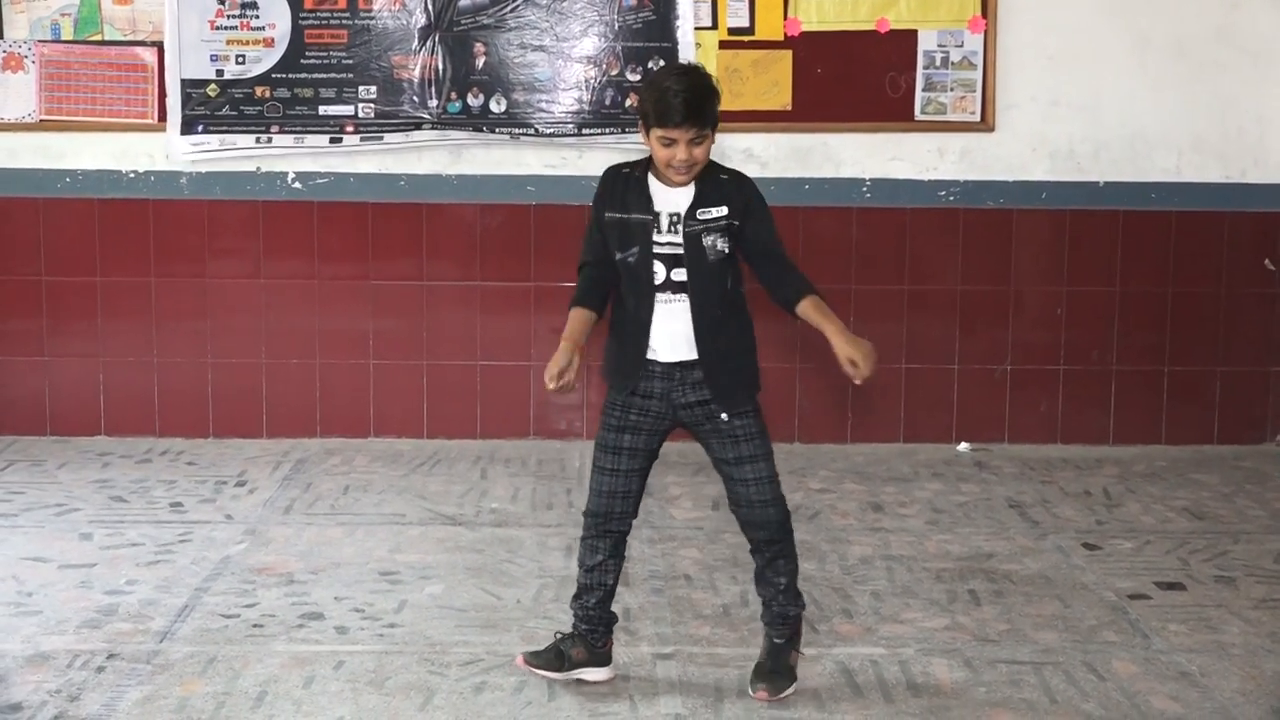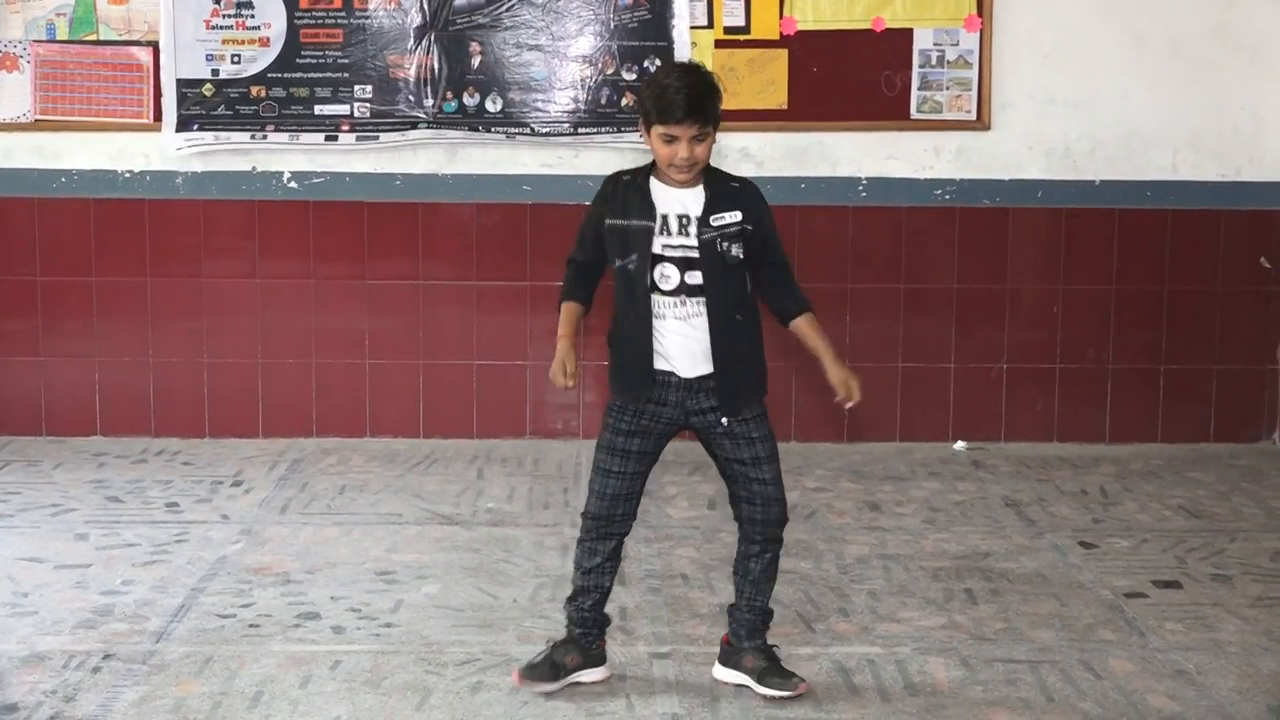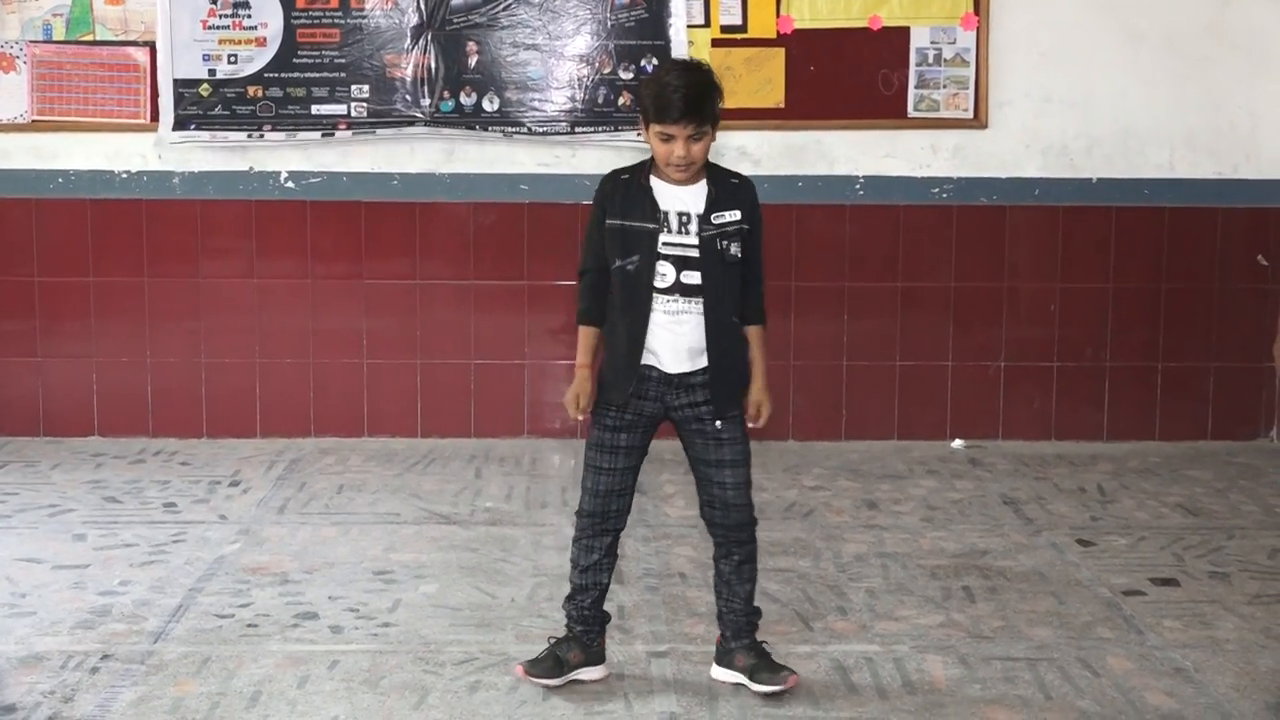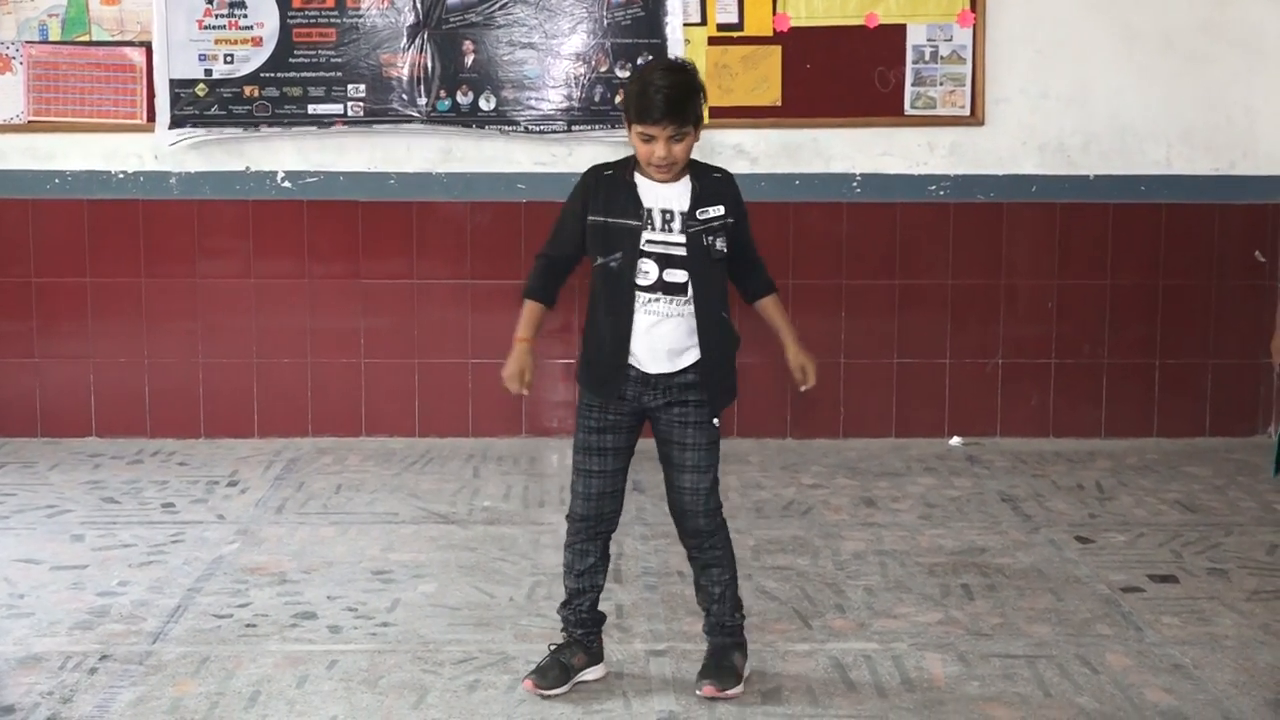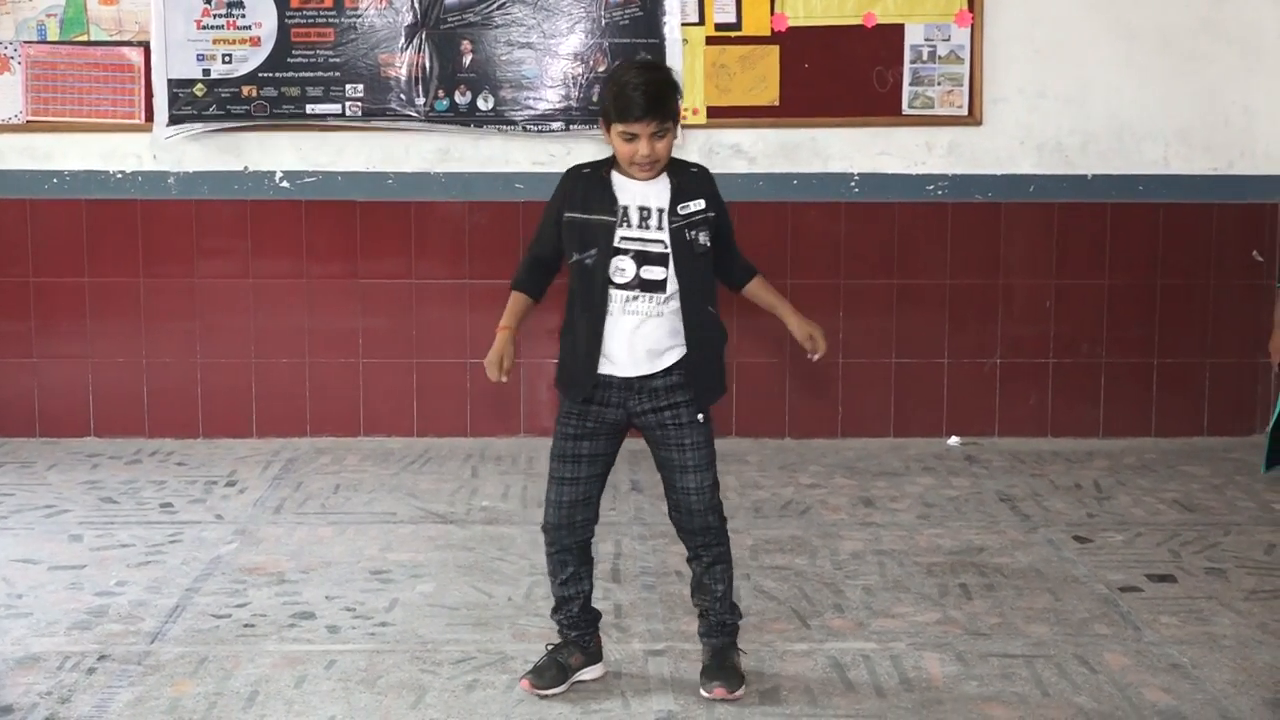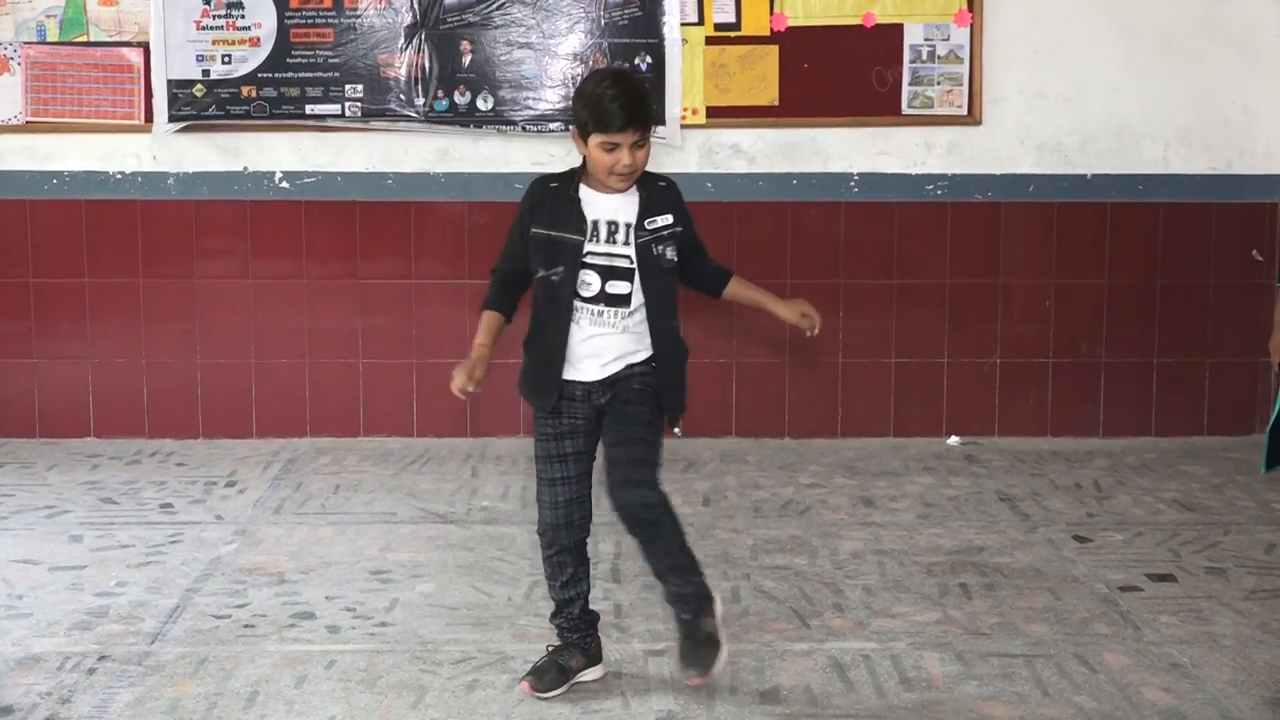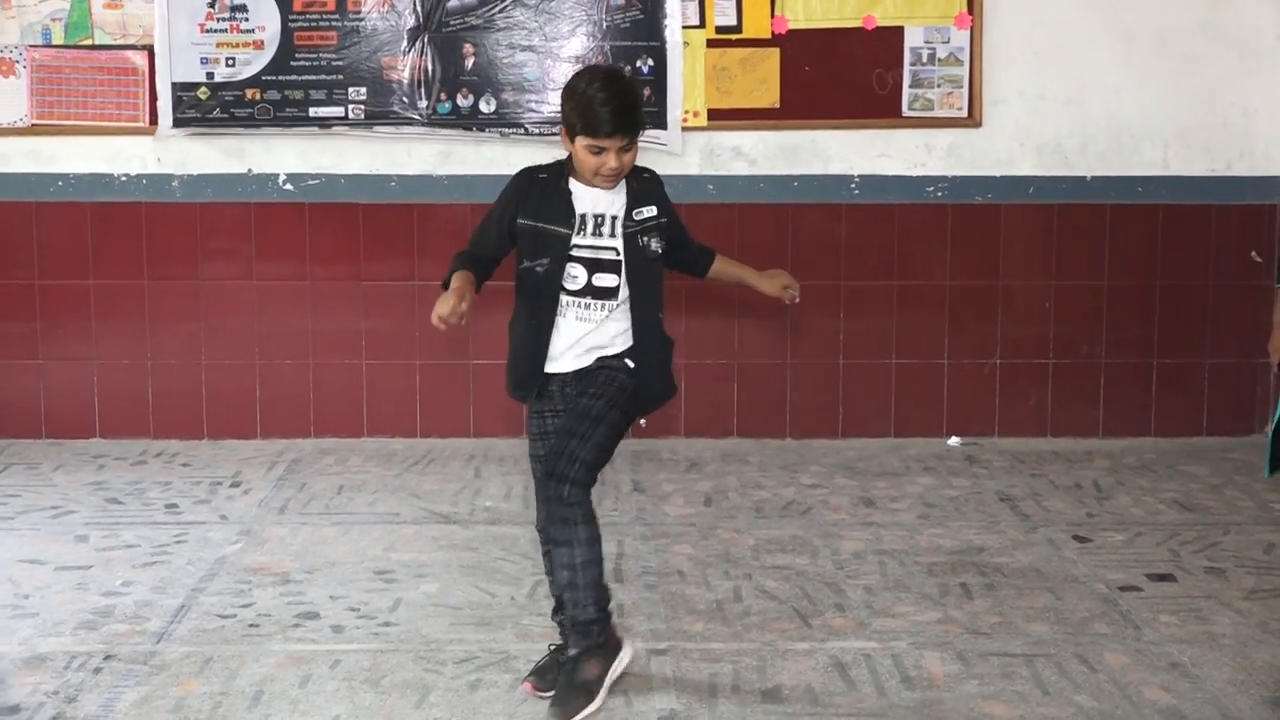
dt=0.2s
person 1, frame 1
left shoulder: (734, 194)
right shoulder: (618, 188)
left elbow: (778, 273)
right elbow: (593, 280)
left wrist: (838, 334)
right wrist: (570, 344)
left hip: (719, 382)
right hip: (639, 381)
left knee: (766, 515)
right knee: (605, 515)
left ankle: (782, 634)
right ankle: (589, 640)
person 1, frame 2
left shoulder: (741, 199)
right shoulder: (618, 195)
left elbow: (780, 287)
right elbow: (582, 271)
left wrist: (829, 360)
right wrist: (565, 340)
left hip: (727, 388)
right hip: (643, 385)
left knee: (764, 517)
right knee: (604, 516)
left ankle: (743, 650)
right ankle: (581, 644)
person 1, frame 3
left shoulder: (737, 196)
right shoulder: (618, 193)
left elbow: (749, 295)
right elbow: (594, 288)
left wrist: (758, 376)
right wrist: (583, 370)
left hip: (708, 382)
right hip: (629, 379)
left knee: (732, 515)
right knee: (599, 512)
left ankle: (738, 644)
right ankle: (583, 642)
person 1, frame 4
left shoulder: (718, 191)
right shoulder: (599, 188)
left elbow: (750, 273)
right elbow: (550, 266)
left wrist: (791, 342)
right wrist: (522, 343)
left hip: (689, 382)
right hip: (611, 379)
left knee: (700, 517)
right knee: (589, 514)
left ankle: (724, 642)
right ankle: (581, 643)
person 1, frame 5
left shoulder: (696, 187)
right shoulder: (577, 187)
left elbow: (730, 266)
right elbow: (537, 266)
left wrist: (792, 320)
right wrist: (505, 338)
left hip: (671, 381)
right hip: (590, 385)
left knee: (701, 516)
right knee: (565, 522)
left ankle: (720, 646)
right ankle: (578, 644)
person 1, frame 6
left shoulder: (663, 199)
right shoulder: (545, 199)
left elbow: (701, 272)
right elbow: (508, 283)
left wrist: (777, 305)
right wrist: (477, 355)
left hip: (635, 375)
right hip: (562, 385)
left knee: (632, 490)
right knee: (559, 522)
left ankle: (694, 608)
right ankle: (577, 643)
person 1, frame 7
left shoulder: (647, 191)
right shoulder: (529, 190)
left elbow: (682, 252)
right elbow: (477, 257)
left wrist: (756, 279)
right wrist: (456, 288)
left hip: (617, 371)
right hip: (546, 378)
left knee: (561, 487)
right knee: (555, 510)
left ankle: (599, 641)
right ankle: (576, 638)
